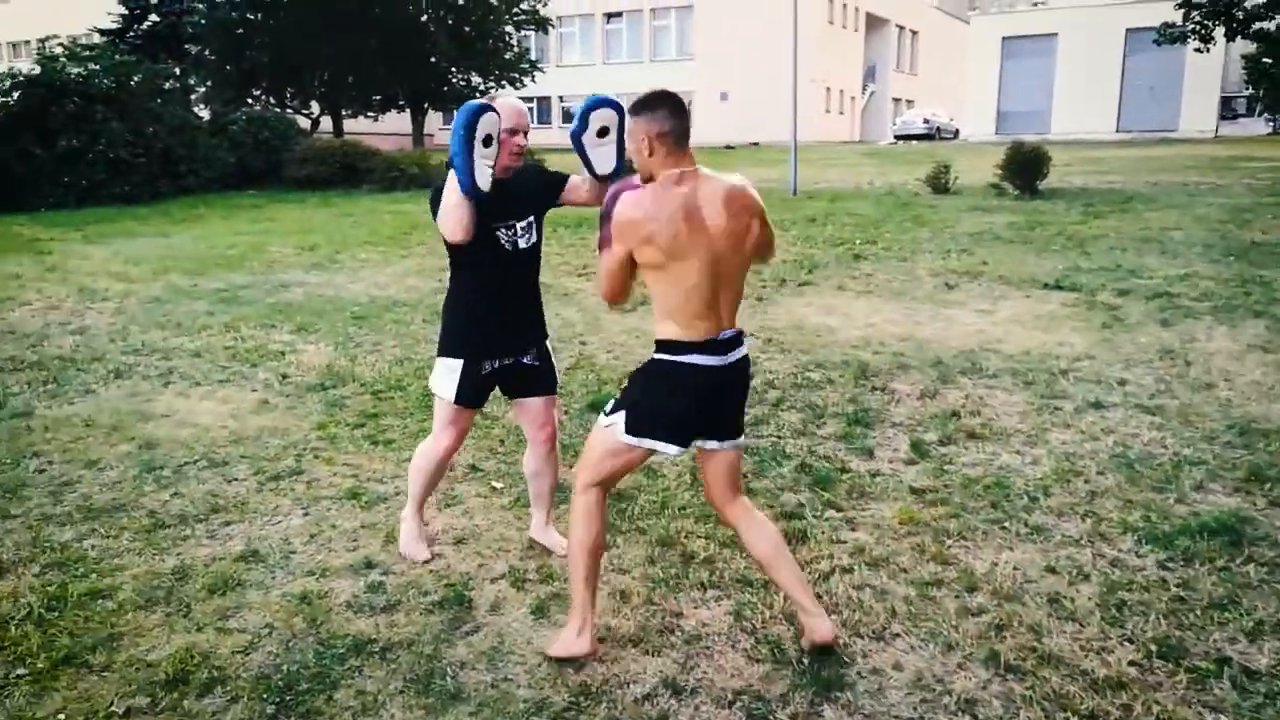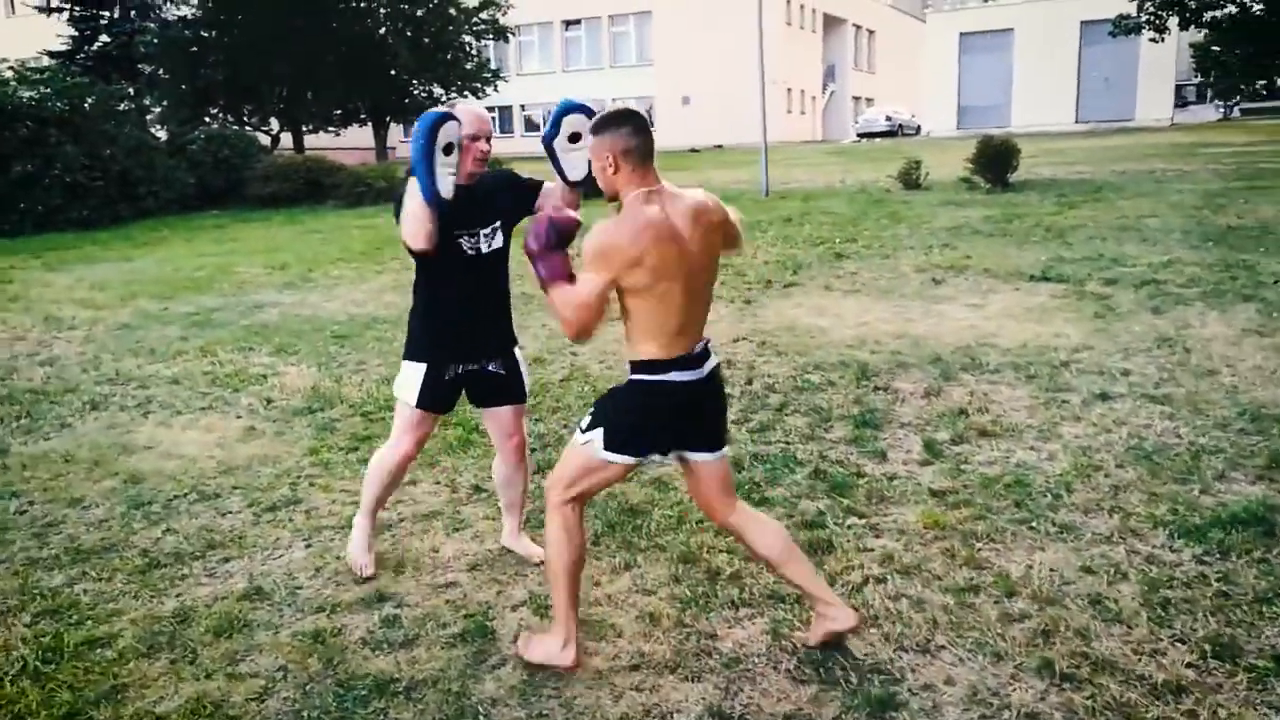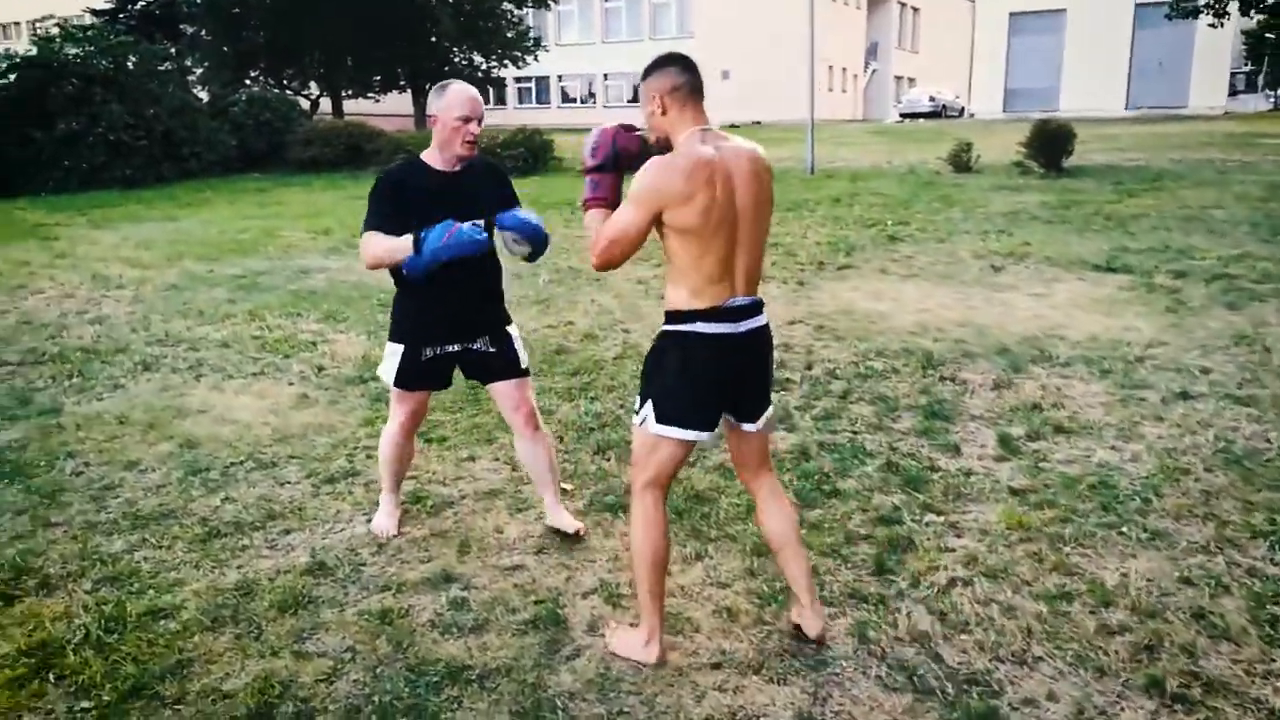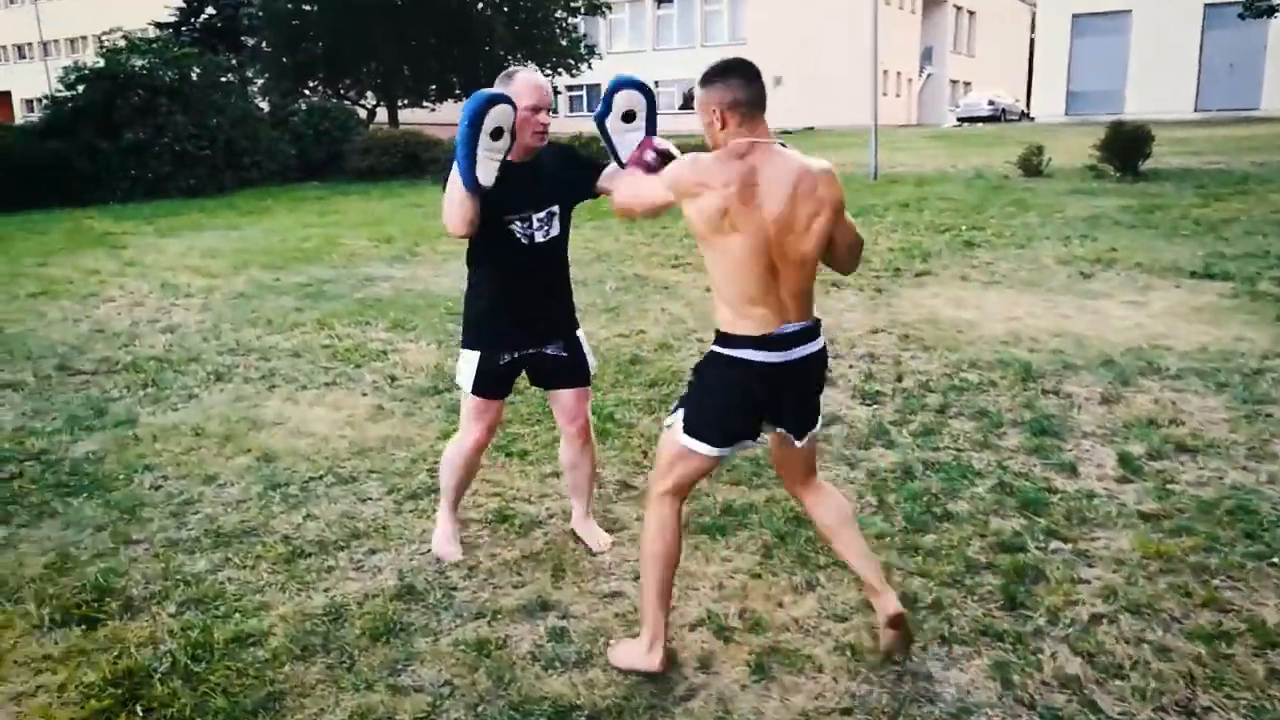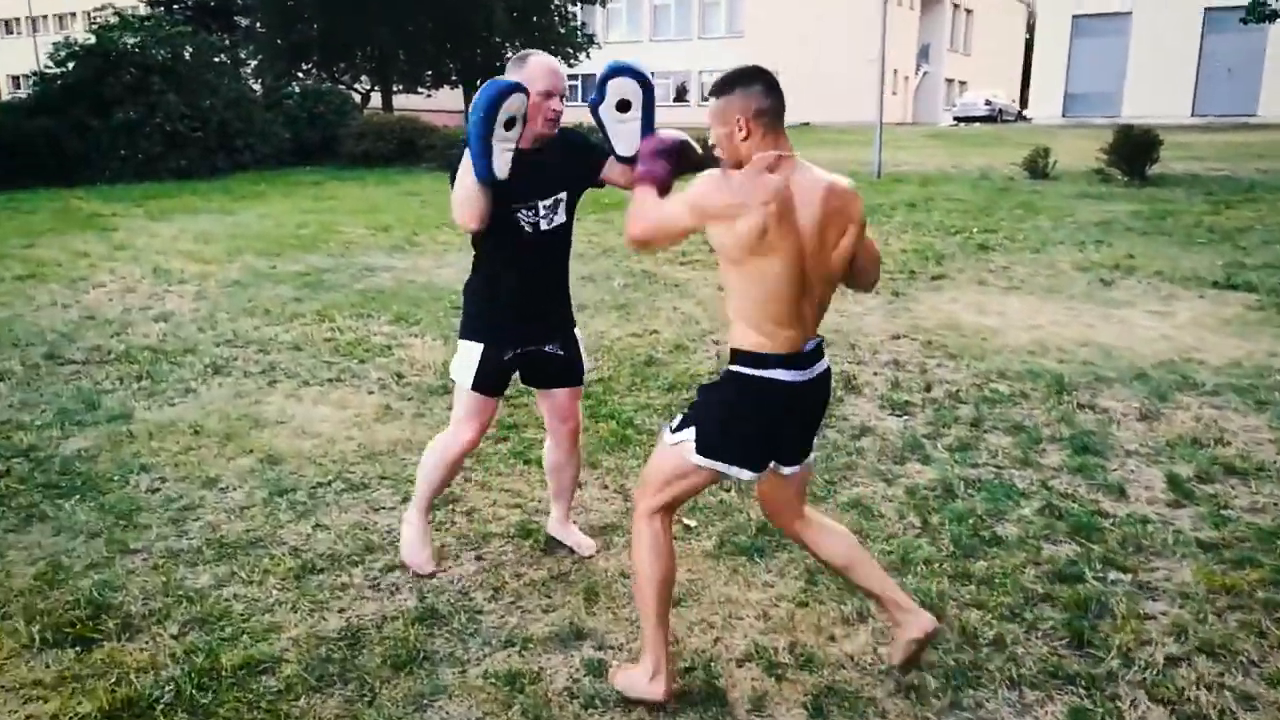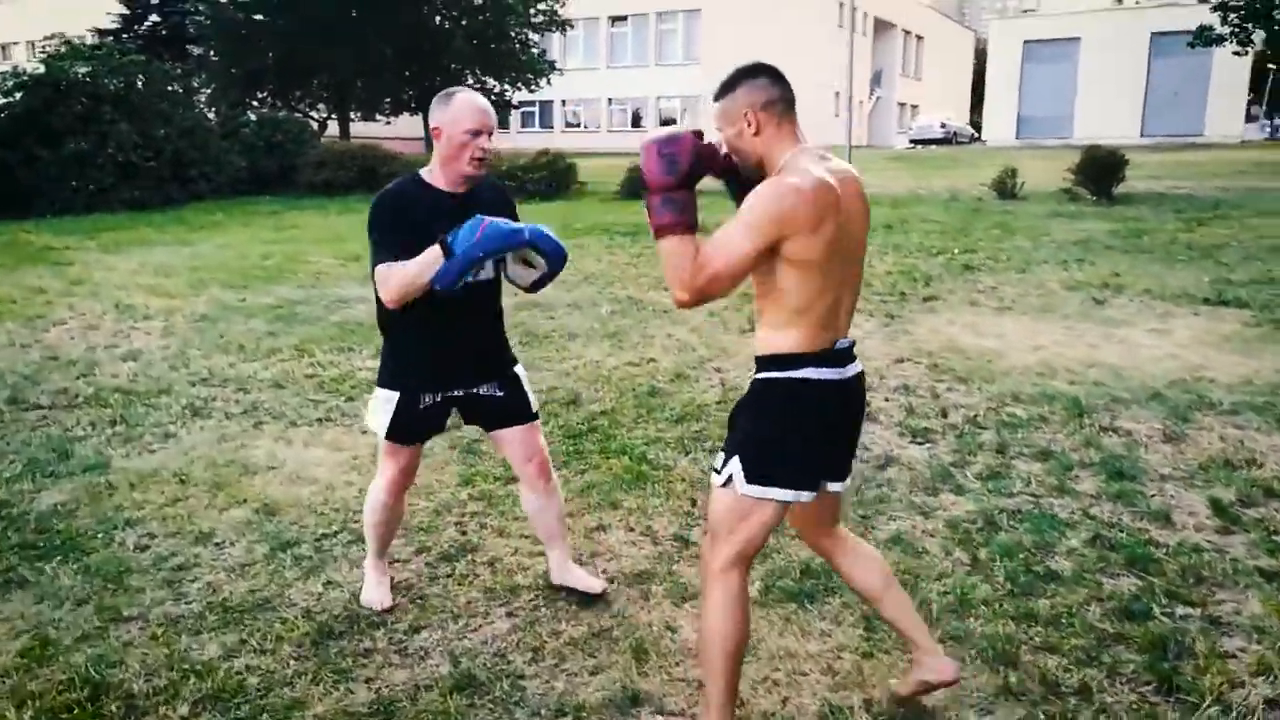
dt=0.4s
person 1, frame 1
left shoulder: (641, 206)
right shoulder: (740, 192)
left elbow: (612, 292)
left hip: (676, 372)
right hip: (730, 367)
left knee: (589, 483)
right knee: (729, 502)
left ankle: (579, 628)
right ankle: (814, 618)
person 1, frame 2
left shoulder: (626, 231)
right shoulder: (704, 205)
left elbow: (574, 325)
right elbow: (733, 239)
left wrist: (547, 259)
left hip: (651, 391)
right hip: (700, 380)
left knee: (562, 496)
right knee: (726, 509)
left ankle: (561, 640)
right ankle: (830, 608)
person 1, frame 3
left shoulder: (666, 170)
right shoulder: (754, 157)
left elbow: (603, 253)
left wrist: (599, 178)
left hip: (692, 346)
right hip: (750, 335)
left knee: (647, 487)
right knee: (759, 475)
left ankle: (647, 634)
right ankle: (809, 608)
person 1, frame 4
left shoulder: (710, 176)
right shoulder: (820, 176)
left elbow: (624, 194)
right elbow: (848, 258)
left wrist: (643, 162)
left hip: (739, 366)
right hip: (803, 356)
left knee: (666, 492)
right knee: (806, 482)
left ankle: (649, 641)
right ankle: (884, 598)
person 1, frame 5
left shoulder: (743, 194)
right shoulder: (836, 191)
left elbow: (639, 232)
right elbow: (865, 275)
left wrist: (650, 169)
left hip: (752, 389)
right hip: (805, 381)
left knee: (650, 505)
right knee: (787, 513)
left ankle: (652, 669)
right ankle: (910, 617)
person 1, frame 6
left shoulder: (786, 194)
right shoulder: (841, 178)
left elbow: (688, 288)
left wrist: (668, 193)
right wrist: (739, 179)
left hip: (790, 394)
right hip: (840, 381)
left knee: (723, 560)
right knee: (825, 533)
right ankle: (929, 655)
person 2, frame 1
left shoulder: (529, 177)
right shoulder: (457, 185)
left elbow: (591, 193)
right elbow: (457, 232)
right wrist: (463, 161)
left hip: (526, 336)
right hip: (470, 338)
left knee: (543, 432)
right knee: (446, 439)
left ankle: (541, 523)
right ankle: (411, 516)
person 2, frame 2
left shoulder: (501, 185)
right shoulder: (427, 190)
left elbow: (564, 202)
right elbow: (419, 239)
right wrist: (422, 171)
left hip: (494, 342)
right hip: (437, 345)
left knee: (511, 441)
right knee: (406, 443)
left ankle: (513, 532)
right ankle: (364, 523)
person 2, frame 3
left shoulder: (490, 175)
right shoulder: (398, 181)
left elbow: (517, 228)
right elbow: (370, 254)
left wrist: (526, 234)
right wrist: (422, 244)
left hip: (487, 322)
right hip: (421, 326)
left knee: (524, 414)
right knee: (404, 418)
left ankle: (553, 505)
right ankle: (389, 500)
person 2, frame 4
left shoulder: (560, 162)
right shoulder: (471, 169)
right elbow: (461, 225)
right wrist: (477, 157)
left hip: (555, 323)
right hip: (493, 328)
left knee: (577, 425)
right knee: (477, 433)
left ankle: (582, 516)
right ankle: (446, 516)
person 2, frame 5
left shoulder: (567, 146)
right shoulder: (485, 155)
left elbow: (629, 175)
right elbow: (469, 219)
left wrist: (627, 129)
right wrist: (480, 143)
left hip: (552, 318)
right hip: (494, 321)
left knee: (566, 424)
right knee: (467, 430)
left ankle: (561, 519)
right ankle: (417, 520)
person 2, frame 6
left shoulder: (493, 194)
right shoulder: (396, 203)
left elbow: (521, 269)
right elbow: (392, 290)
left wrist: (531, 261)
right wrist: (454, 253)
left hip: (489, 360)
right hip: (415, 368)
left knee: (534, 463)
right knee: (395, 474)
left ankle: (561, 562)
right ankle: (377, 564)
